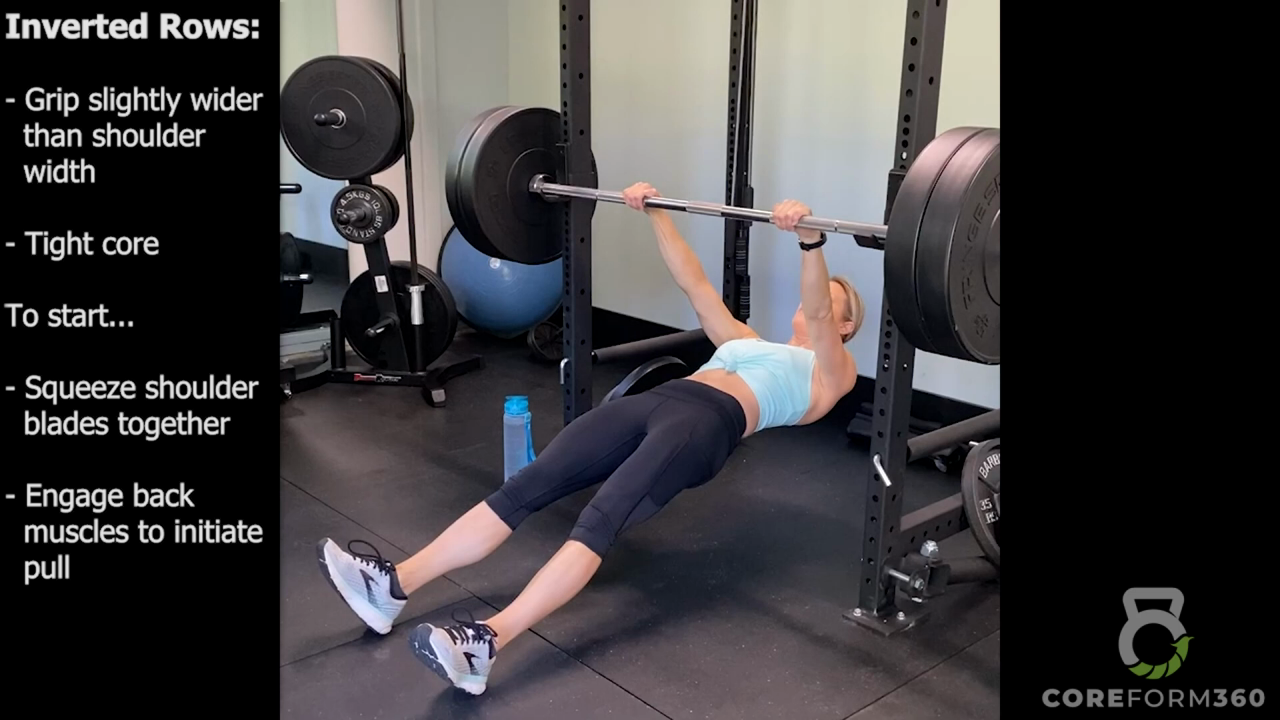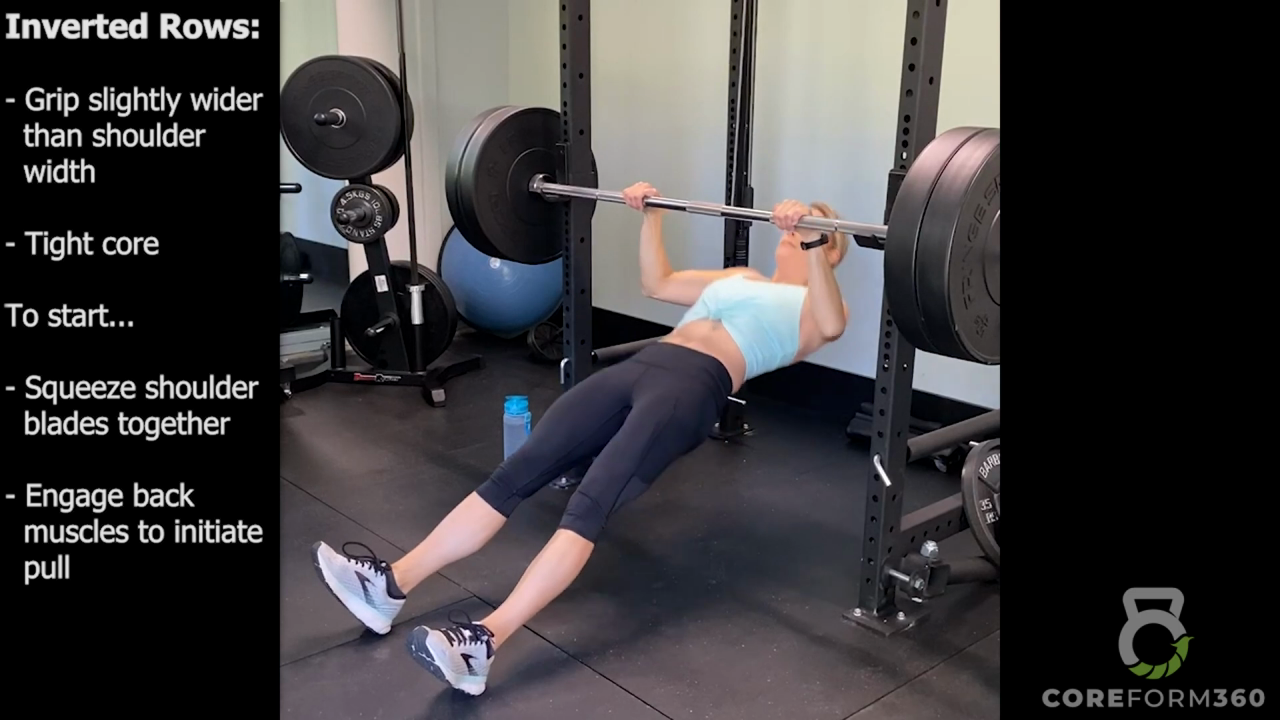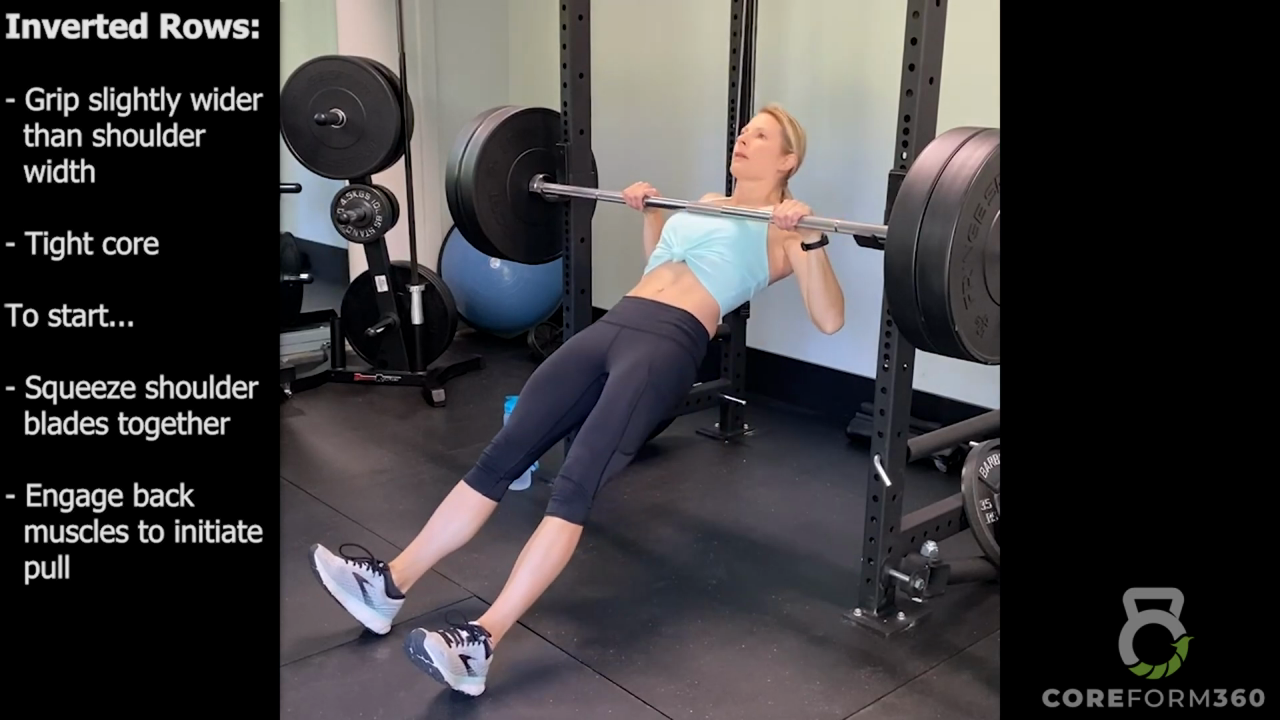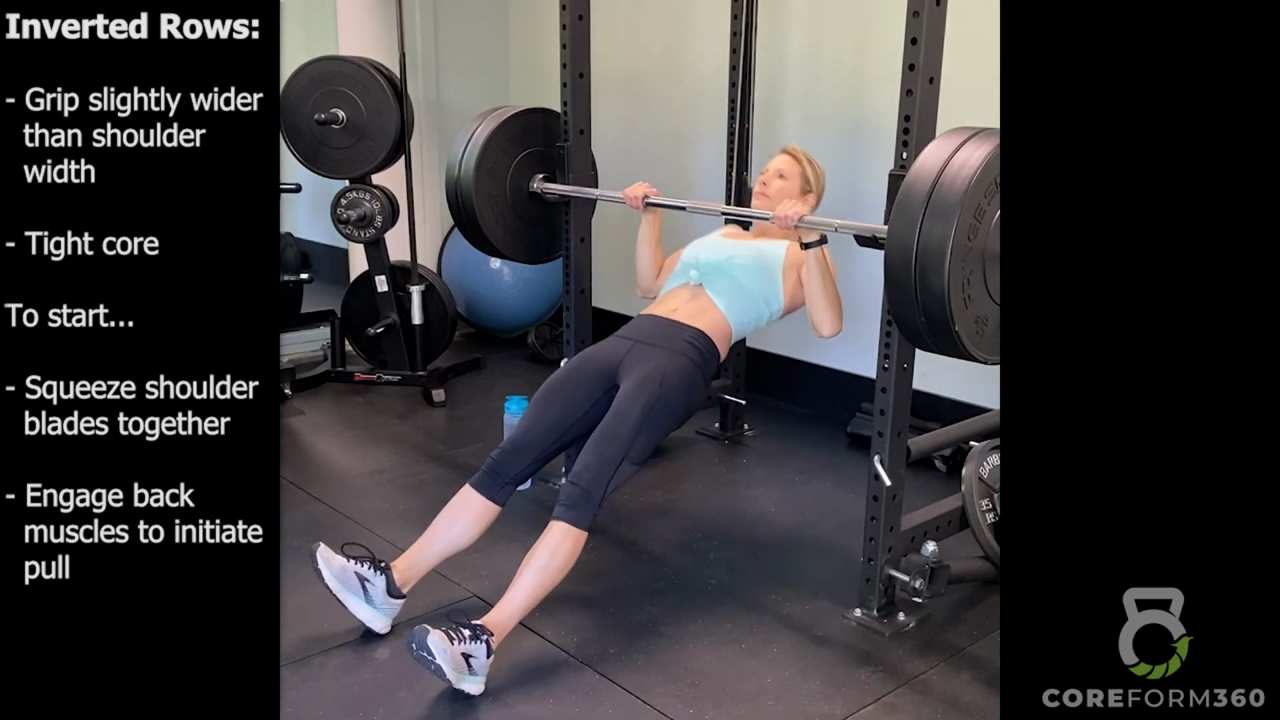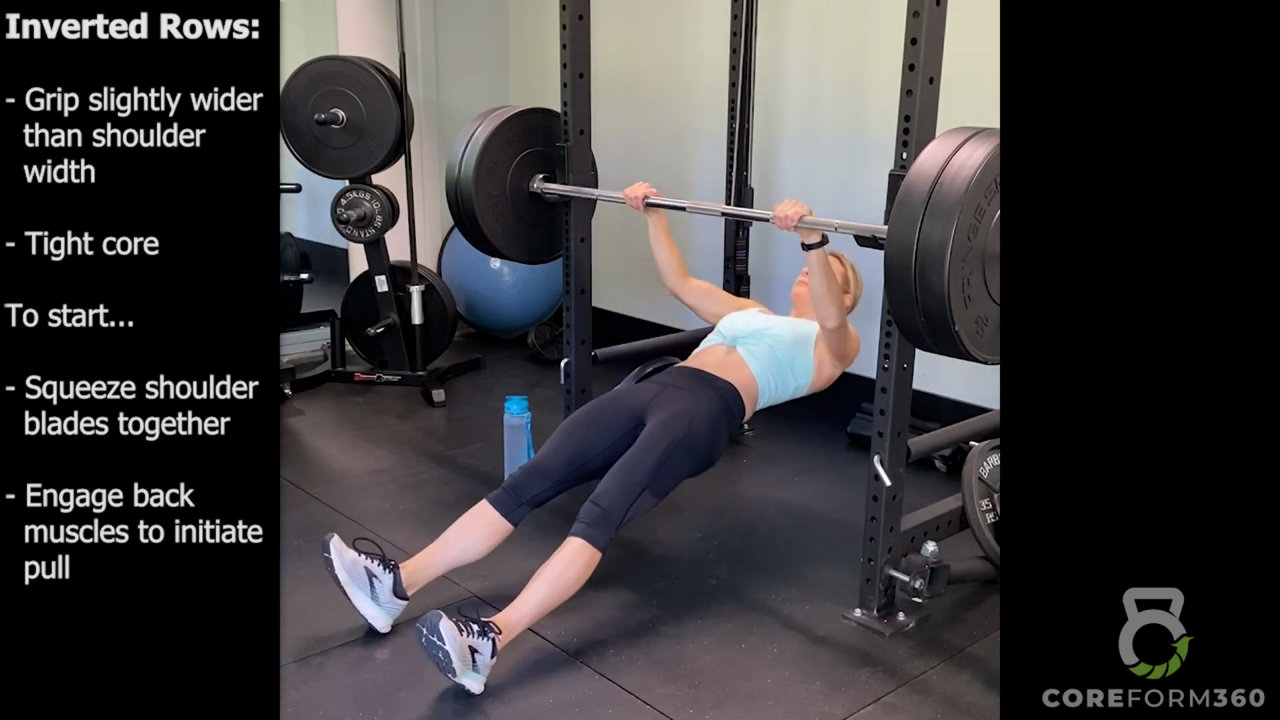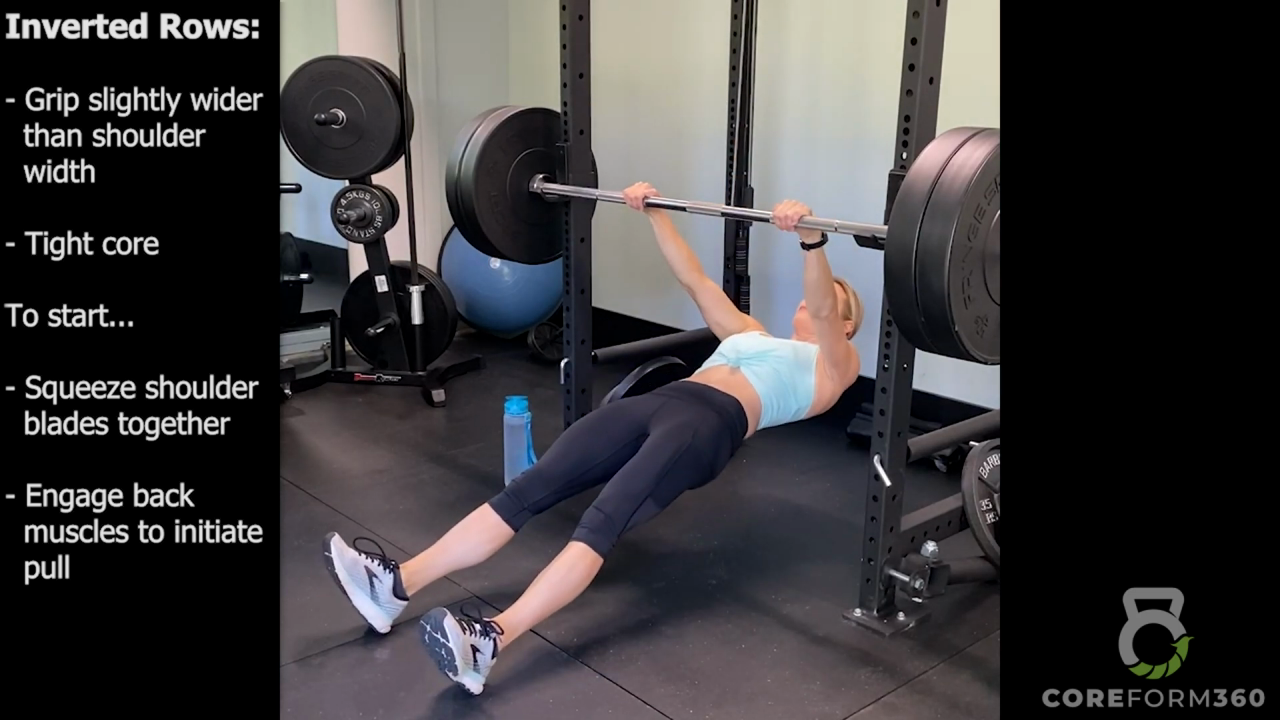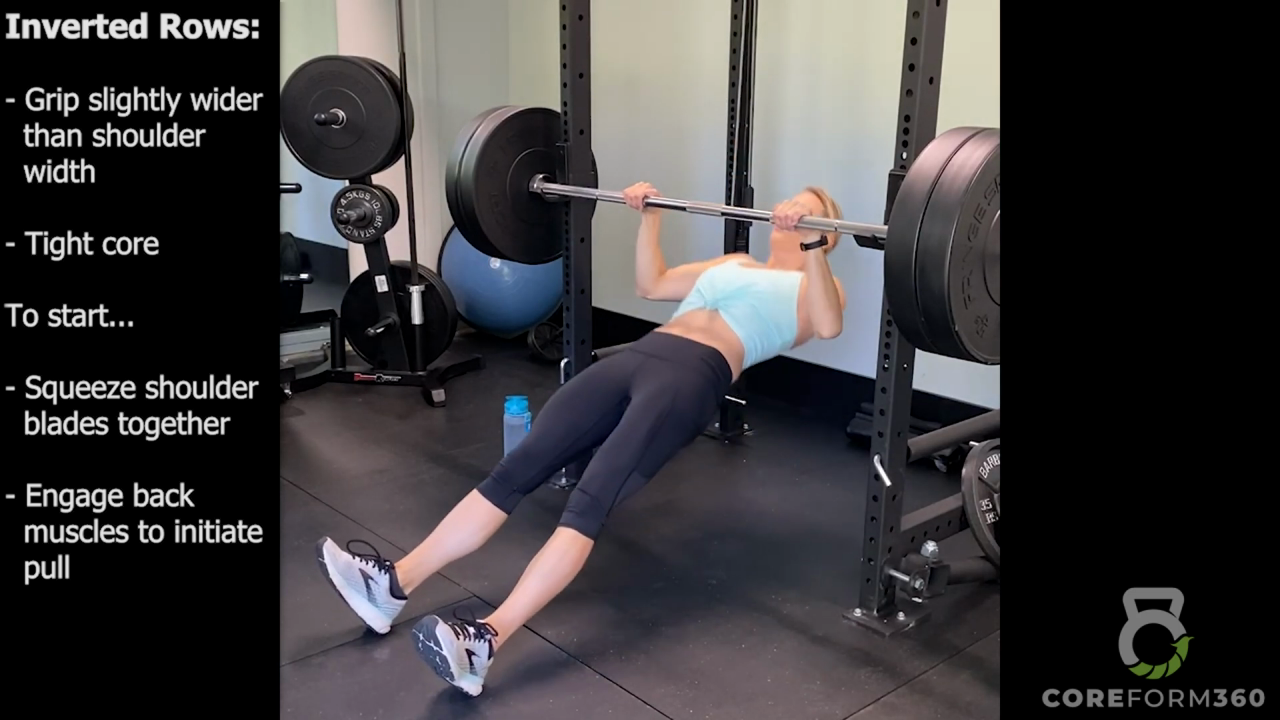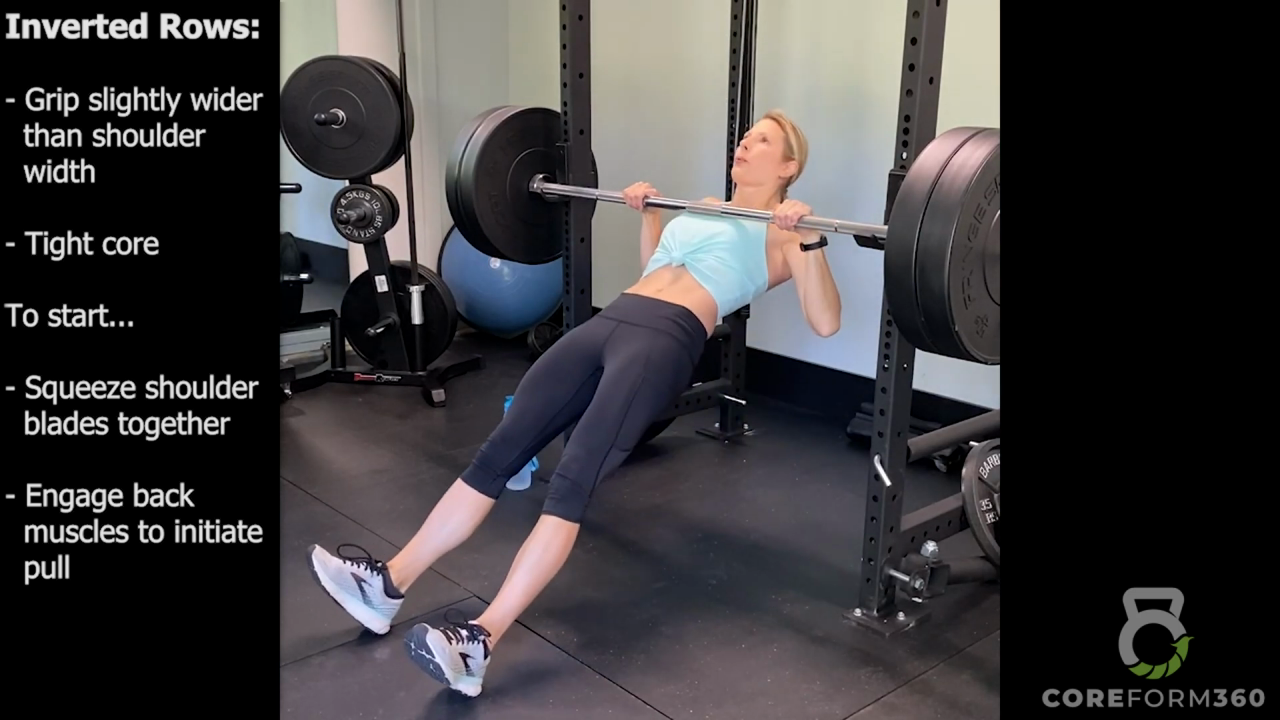
dt=0.5s
person 1, frame 1
left shoulder: (831, 372)
right shoulder: (749, 342)
left elbow: (820, 316)
right elbow: (694, 283)
left wrist: (809, 240)
right wrist: (656, 213)
left hip: (706, 425)
right hip: (657, 400)
left knee: (598, 522)
right knee: (525, 487)
left ankle: (484, 644)
right ankle: (393, 585)
person 1, frame 2
left shoulder: (813, 305)
right shoulder: (743, 278)
left elbow: (833, 323)
right elbow: (657, 282)
left wrist: (814, 236)
right wrist: (651, 214)
left hip: (691, 386)
right hip: (642, 365)
left knee: (589, 505)
right knee: (514, 474)
left ankle: (482, 644)
right ankle: (390, 585)
person 1, frame 3
left shoulder: (783, 230)
right shoulder: (707, 205)
left elbow: (830, 320)
left wrist: (811, 237)
right wrist: (650, 210)
left hip: (668, 345)
right hip: (612, 326)
left knee: (574, 486)
right knee: (500, 458)
left ankle: (481, 642)
right ankle: (389, 585)
person 1, frame 4
left shoulder: (799, 257)
right shoulder: (723, 233)
left elbow: (828, 326)
right elbow: (650, 283)
left wrist: (810, 237)
right wrist: (649, 214)
left hip: (679, 359)
right hip: (624, 342)
left knee: (581, 492)
right knee: (506, 462)
left ankle: (482, 641)
right ankle: (391, 585)
person 1, frame 5
left shoulder: (833, 348)
right shoulder: (751, 313)
left elbow: (829, 320)
right elbow: (679, 283)
left wrist: (813, 240)
right wrist: (653, 214)
left hip: (707, 410)
right hip: (658, 386)
left knee: (599, 517)
right knee: (525, 484)
left ankle: (488, 641)
right ankle: (396, 585)
person 1, frame 6
left shoulder: (834, 366)
right shoulder: (753, 334)
left elbow: (823, 308)
right elbow: (694, 278)
left wrist: (811, 240)
right wrist: (654, 213)
left hip: (708, 425)
right hip: (659, 401)
left knee: (601, 524)
right knee: (526, 490)
left ankle: (489, 641)
right ankle: (396, 584)
person 1, frame 7
left shoulder: (812, 285)
right shoulder: (737, 262)
left elbow: (828, 326)
right elbow: (648, 285)
left wrist: (811, 239)
right wrist: (651, 216)
left hip: (690, 377)
right hip: (636, 357)
left knee: (589, 501)
right knee: (514, 472)
left ankle: (486, 640)
right ankle: (394, 583)
person 1, frame 8
left shoulder: (783, 233)
right shoulder: (705, 210)
left elbow: (825, 322)
left wrist: (809, 239)
right wrist: (649, 213)
left hip: (664, 339)
right hip: (608, 322)
left knee: (570, 482)
right knee: (496, 455)
left ankle: (480, 641)
right ankle: (388, 584)
